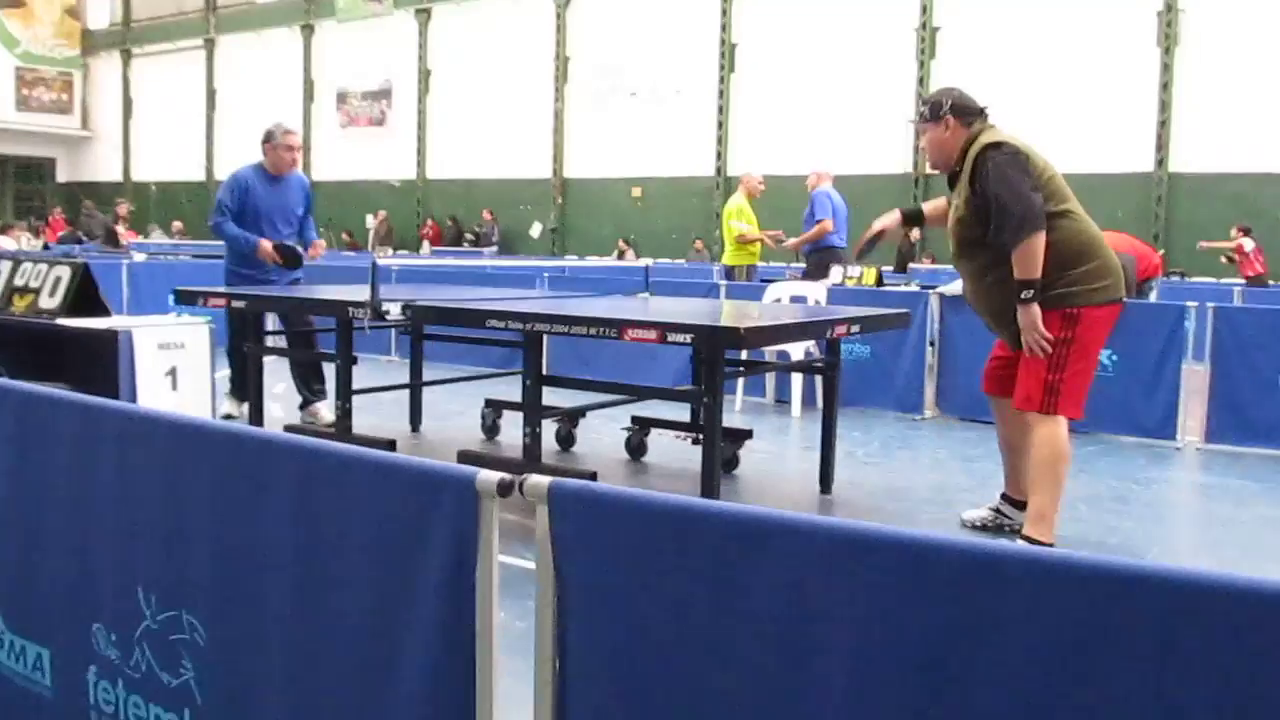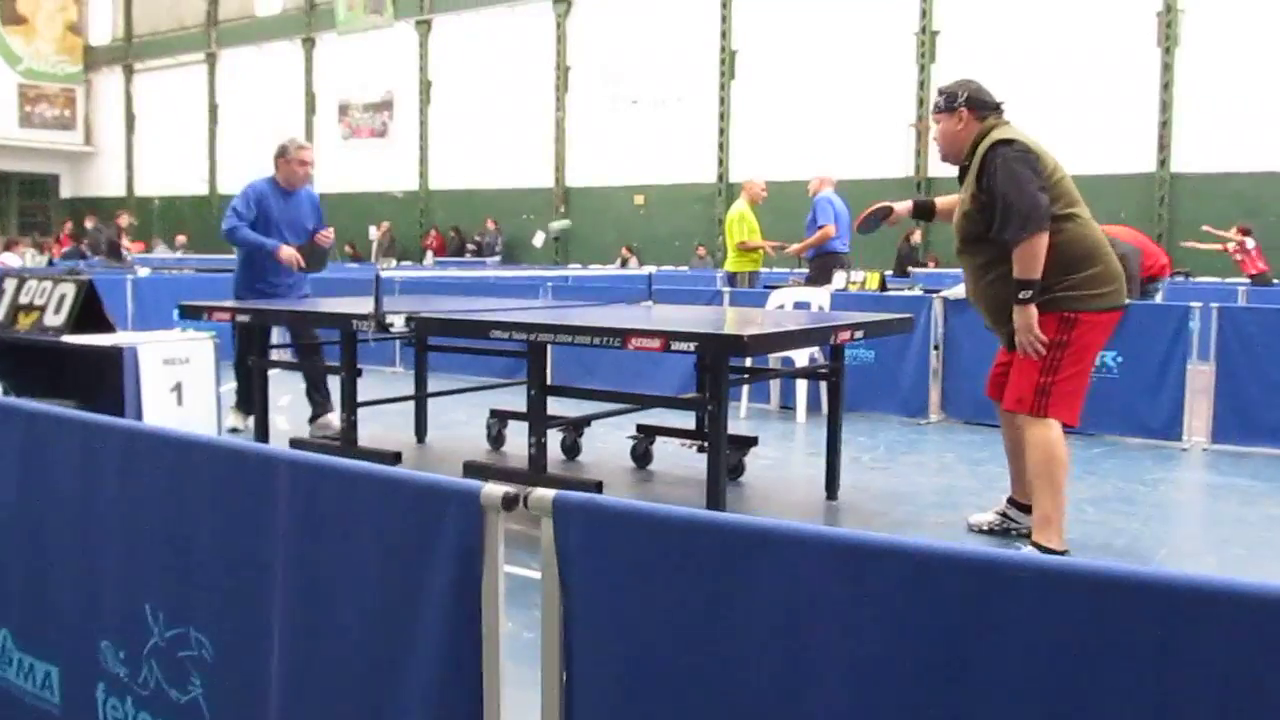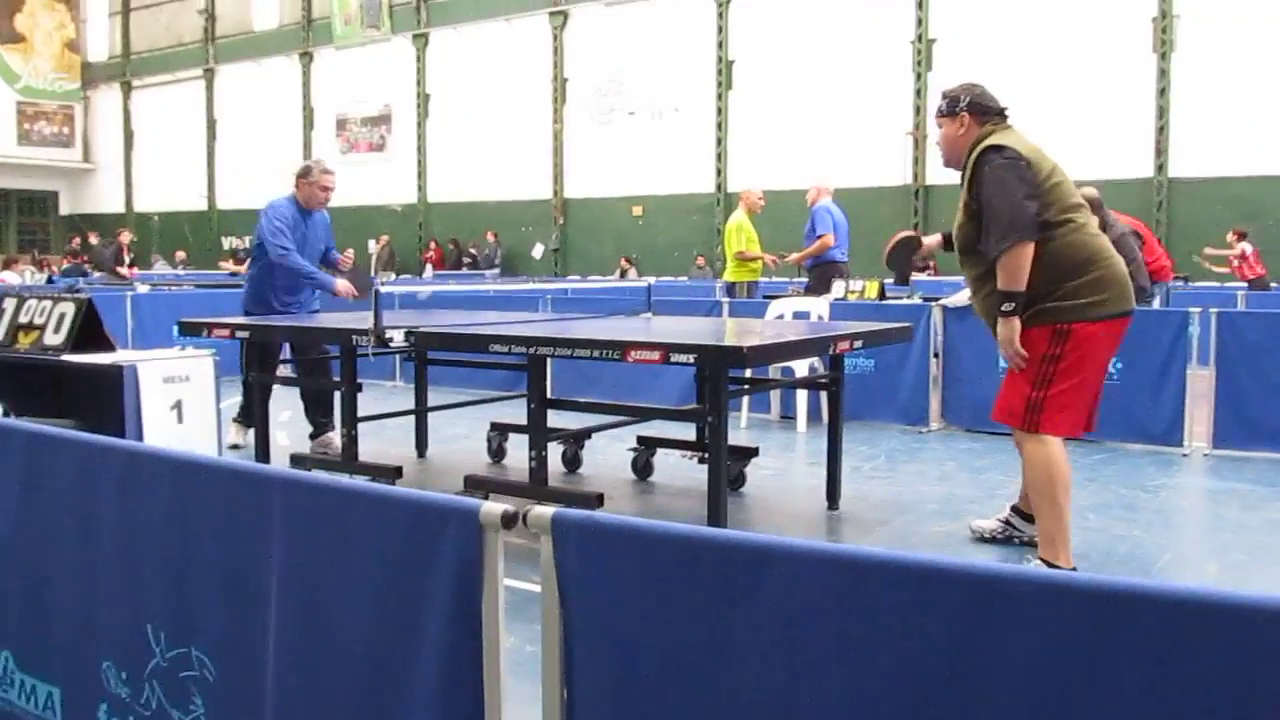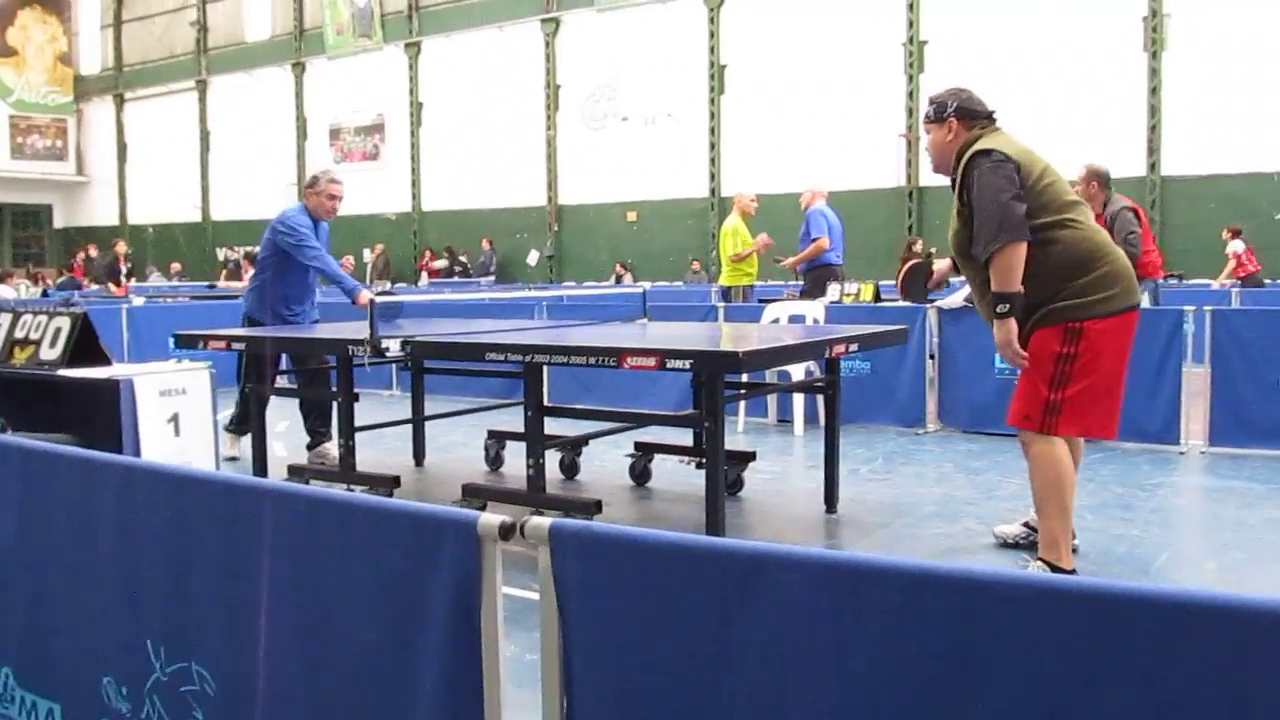
dt=0.2s
person 1, frame 1
left shoulder: (993, 154)
right shoulder: (974, 160)
left elbow: (1027, 226)
right elbow: (956, 207)
left wrist: (1027, 300)
right wrist: (901, 217)
left hip: (1072, 295)
right hip: (1040, 299)
left knee: (1041, 410)
right knee: (1005, 397)
left ankle: (1038, 542)
right ankle: (1015, 505)
person 1, frame 2
left shoulder: (1003, 152)
right shoulder: (986, 156)
left elbow: (1030, 227)
right elbow: (970, 204)
left wrist: (1024, 301)
right wrist: (913, 208)
left hip: (1072, 298)
right hip: (1049, 300)
left knee: (1035, 412)
right knee: (1011, 403)
left ankle: (1048, 547)
right ankle: (1021, 508)
person 1, frame 3
left shoulder: (996, 158)
right shoulder: (999, 156)
left elbow: (1016, 237)
right elbow: (991, 227)
left wrist: (1008, 313)
right wrist: (942, 241)
left hip: (1074, 306)
right hip: (1080, 302)
left knee: (1034, 425)
right knee: (1030, 417)
left ankle: (1057, 564)
right ankle: (1027, 516)
person 1, frame 4
left shoulder: (985, 161)
right shoulder: (993, 157)
left elbow: (1009, 240)
left wrist: (1003, 315)
right wrist: (951, 264)
left hip: (1081, 305)
right hip: (1088, 301)
left knee: (1040, 429)
right knee: (1058, 423)
left ankle: (1058, 566)
right ankle: (1053, 526)
person 2, frame 1
left shoulder: (301, 183)
right shoulder: (242, 180)
right elbow: (218, 222)
left wrist: (312, 241)
right wrist: (255, 244)
left hip: (288, 276)
right hip: (244, 277)
left knee: (304, 338)
right knee: (242, 343)
left ankle: (314, 403)
right ankle: (237, 396)
person 2, frame 2
left shoulder: (310, 198)
right shoulder: (256, 192)
left elbow: (316, 234)
right elbow: (232, 229)
left wrist: (324, 238)
right wrist: (275, 248)
left hip: (296, 291)
right hip: (253, 290)
left knee: (312, 353)
right knee: (249, 355)
left ankle: (323, 416)
right ankle: (243, 409)
person 2, frame 3
left shoulder: (322, 218)
right shoulder: (278, 212)
left elbow: (325, 254)
right elbow: (284, 255)
left wrist: (338, 261)
right wrist: (331, 282)
left hip: (304, 307)
right hip: (264, 307)
left knee: (318, 371)
right knee: (258, 374)
left ankle: (323, 433)
right ankle: (244, 422)
person 2, frame 4
left shoulder: (322, 225)
right shoulder: (291, 221)
right elbow: (316, 261)
left wrist: (340, 266)
right wrist: (356, 290)
left hip: (303, 316)
right hip: (265, 315)
left knee: (318, 380)
right knee: (256, 383)
left ankle: (320, 443)
right ankle: (235, 431)
